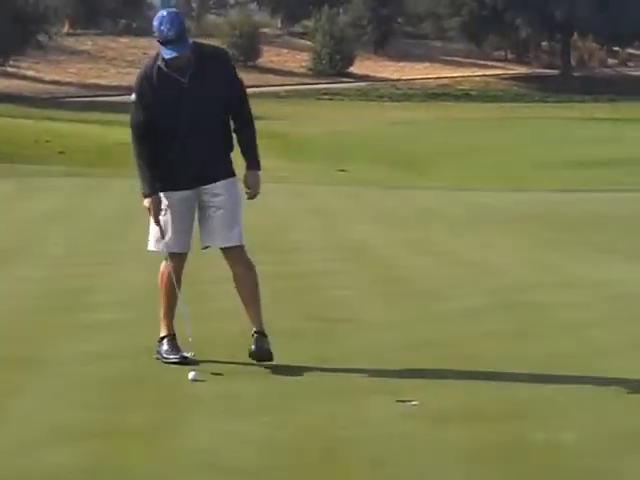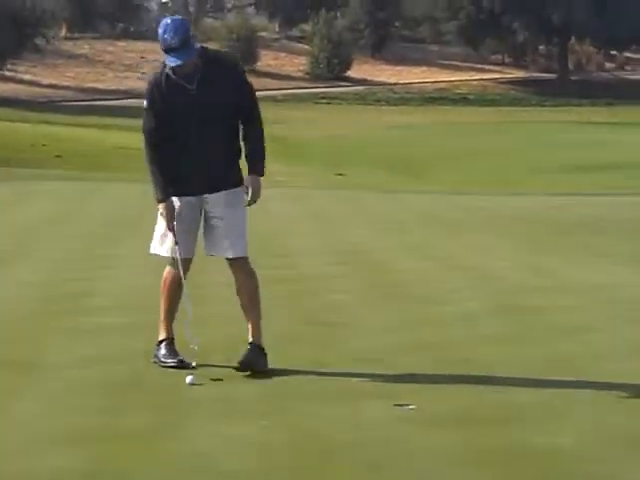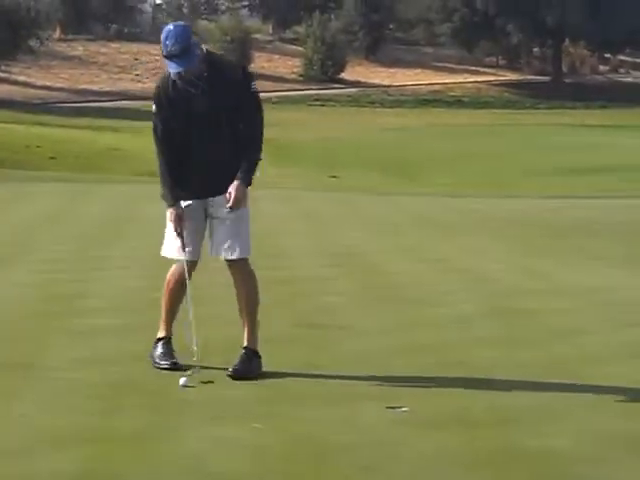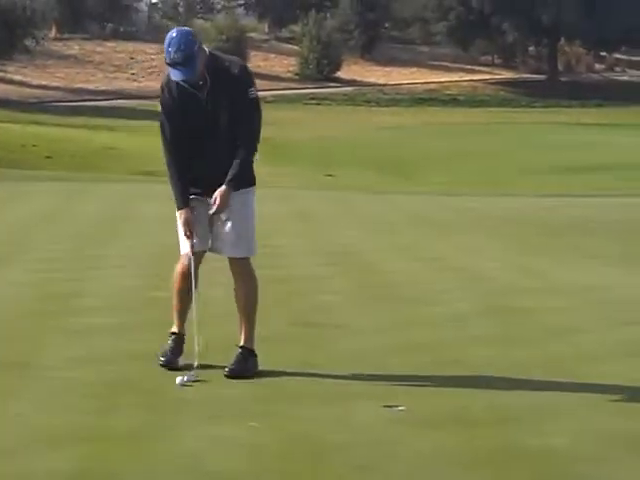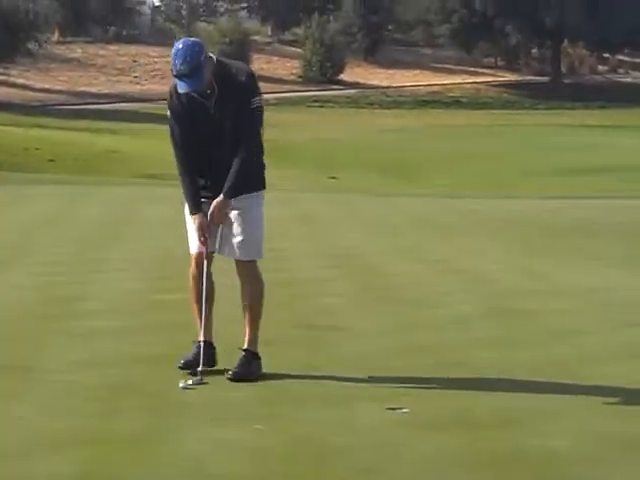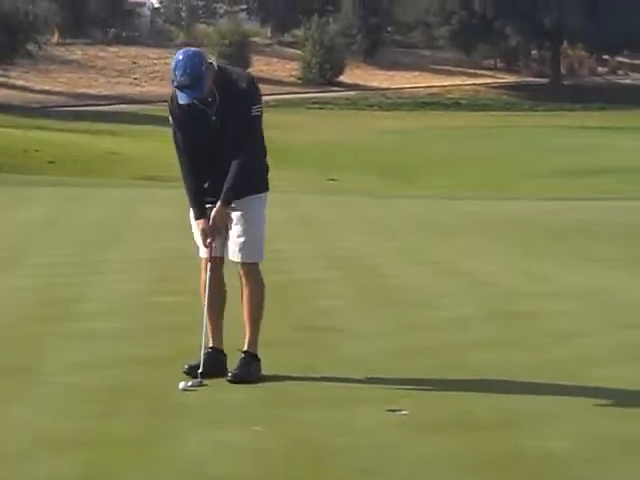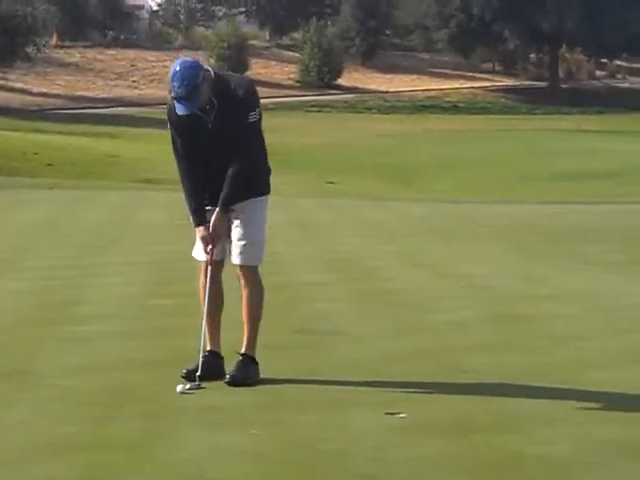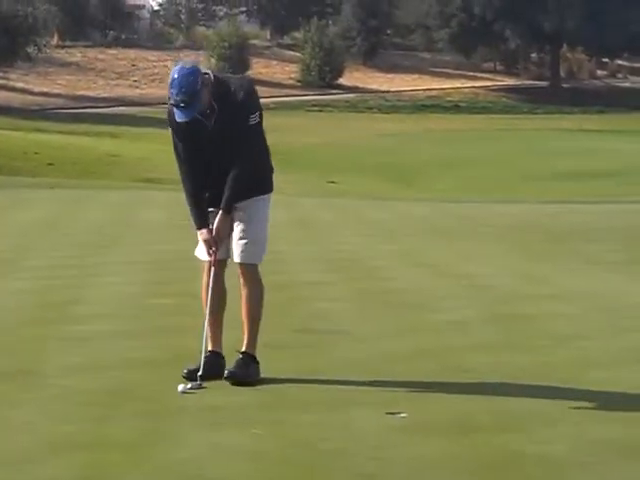
dt=0.1s
person 1, frame 1
left shoulder: (218, 61)
right shoulder: (149, 79)
left elbow: (242, 113)
right elbow: (141, 137)
left wrist: (252, 165)
right wrist: (149, 190)
left hip: (219, 176)
right hip: (173, 182)
left knee: (235, 251)
right knee: (175, 257)
left ankle: (259, 333)
right ankle: (166, 337)
person 1, frame 2
left shoulder: (227, 69)
right shoulder: (158, 85)
left elbow: (251, 121)
right elbow: (154, 144)
left wrist: (256, 171)
right wrist: (162, 196)
left hip: (225, 185)
right hip: (180, 188)
left knee: (238, 260)
right knee: (177, 262)
left ankle: (256, 345)
right ankle: (164, 341)
person 1, frame 3
left shoulder: (233, 74)
right shoulder: (166, 89)
left elbow: (253, 129)
right elbow: (165, 148)
left wrist: (243, 179)
right wrist: (172, 200)
left hip: (228, 186)
right hip: (188, 189)
left knee: (238, 263)
right knee: (183, 264)
left ankle: (251, 349)
right ankle: (163, 339)
person 1, frame 4
left shoulder: (236, 74)
right shoulder: (170, 89)
left elbow: (249, 136)
right elbow: (173, 149)
left wrist: (229, 186)
right wrist: (181, 202)
left hip: (233, 184)
right hip: (192, 187)
left knee: (239, 261)
right knee: (189, 259)
left ankle: (247, 349)
right ankle: (177, 335)
person 1, frame 5
left shoulder: (243, 81)
right shoulder: (178, 95)
left elbow: (248, 144)
right elbow: (183, 154)
left wrist: (225, 195)
right wrist: (194, 207)
left hip: (241, 187)
right hip: (202, 188)
left knee: (246, 264)
right knee: (200, 259)
left ankle: (251, 352)
right ankle: (206, 343)
person 1, frame 6
left shoulder: (243, 88)
right shoulder: (179, 102)
left elbow: (246, 152)
right elbow: (187, 160)
left wrist: (224, 204)
right wrist: (199, 211)
left hip: (246, 189)
right hip: (206, 191)
left knee: (247, 266)
right knee: (210, 264)
left ankle: (250, 354)
right ankle: (215, 351)
person 1, frame 7
left shoulder: (241, 93)
right shoulder: (177, 109)
left elbow: (244, 158)
right elbow: (187, 166)
left wrist: (223, 210)
right wrist: (199, 219)
left hip: (247, 191)
right hip: (206, 195)
left knee: (246, 269)
right knee: (209, 269)
left ankle: (248, 357)
right ankle: (213, 354)
person 1, frame 8
left shoulder: (242, 95)
right shoulder: (178, 111)
left elbow: (245, 160)
right elbow: (188, 169)
left wrist: (226, 213)
right wrist: (201, 222)
left hip: (248, 191)
right hip: (209, 195)
left knee: (247, 267)
right knee: (211, 267)
left ankle: (248, 356)
right ankle: (213, 353)
